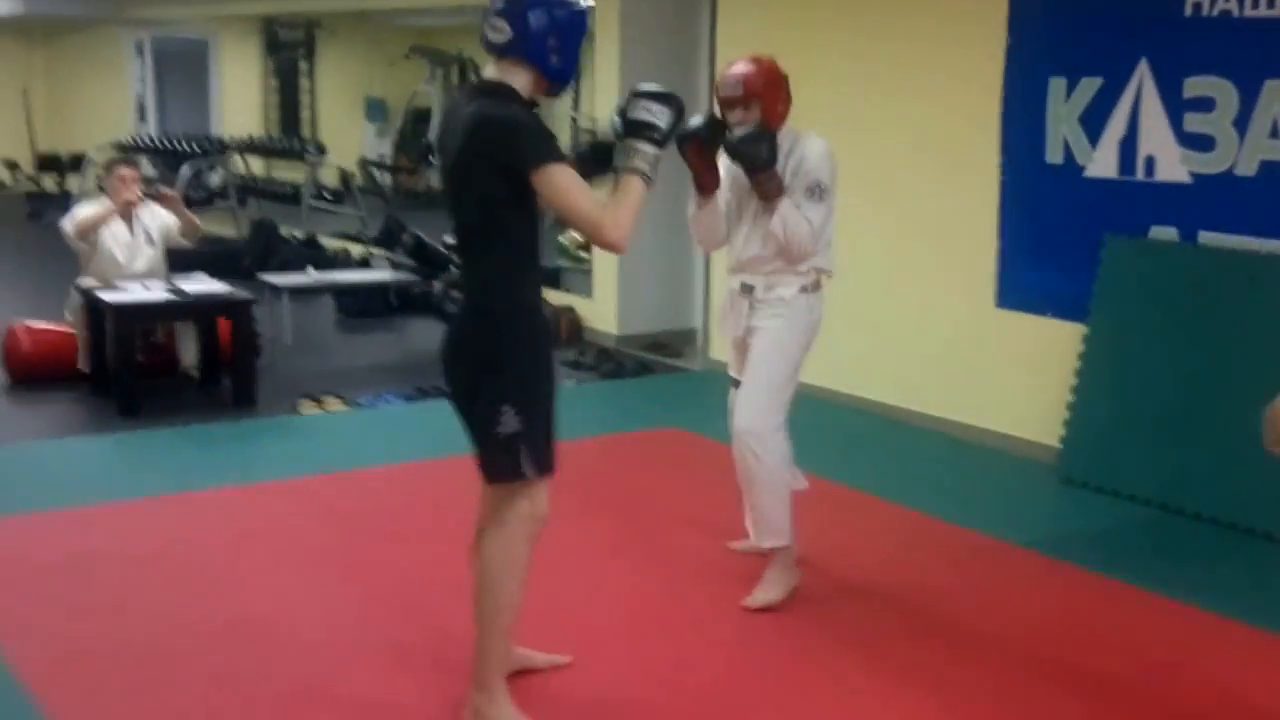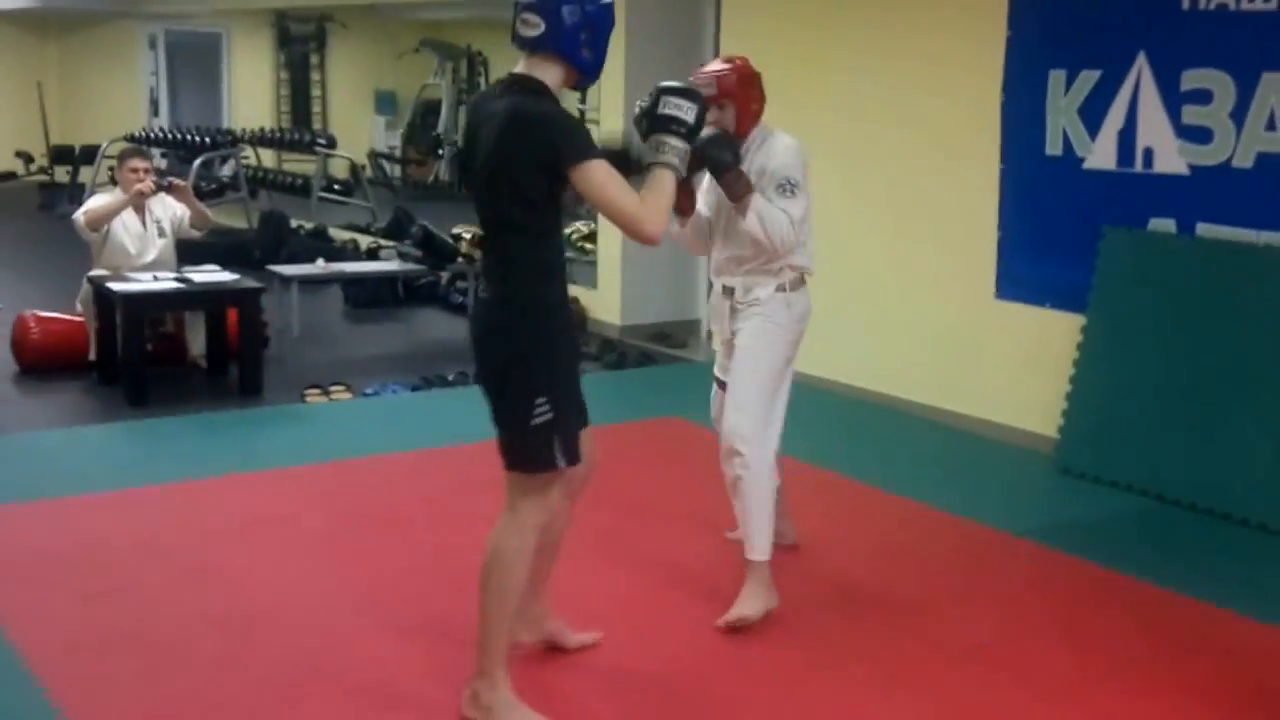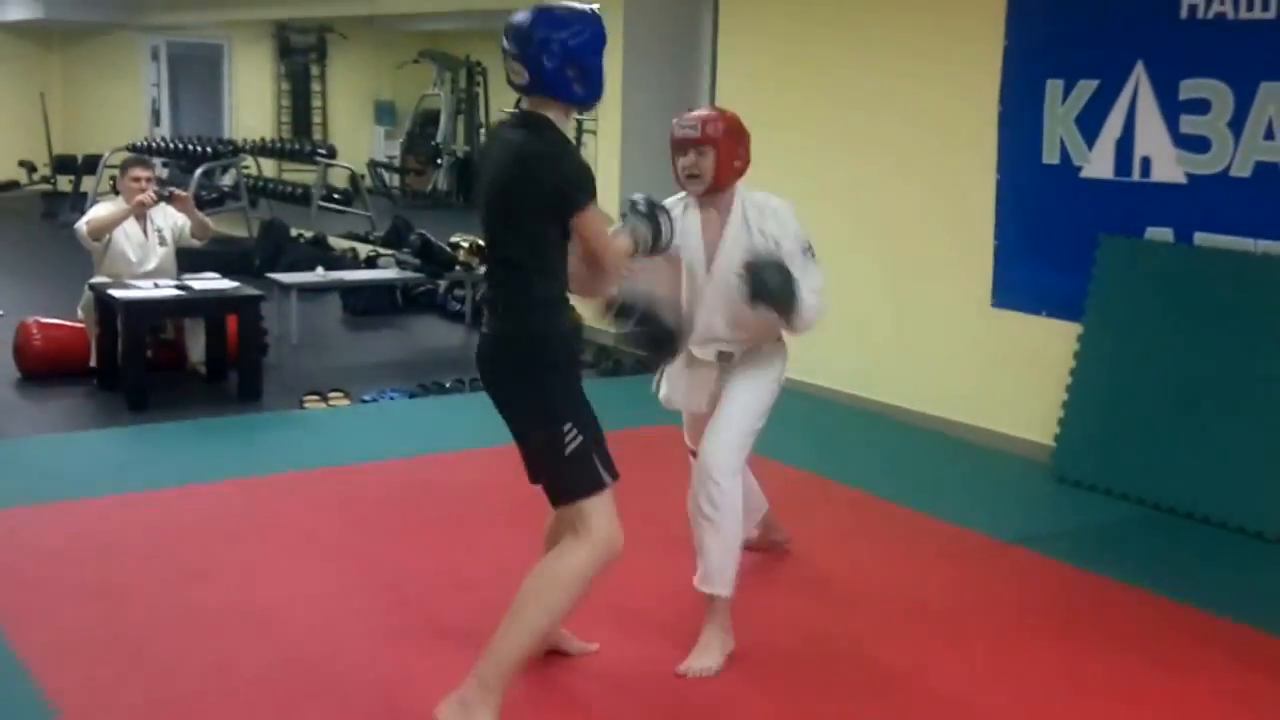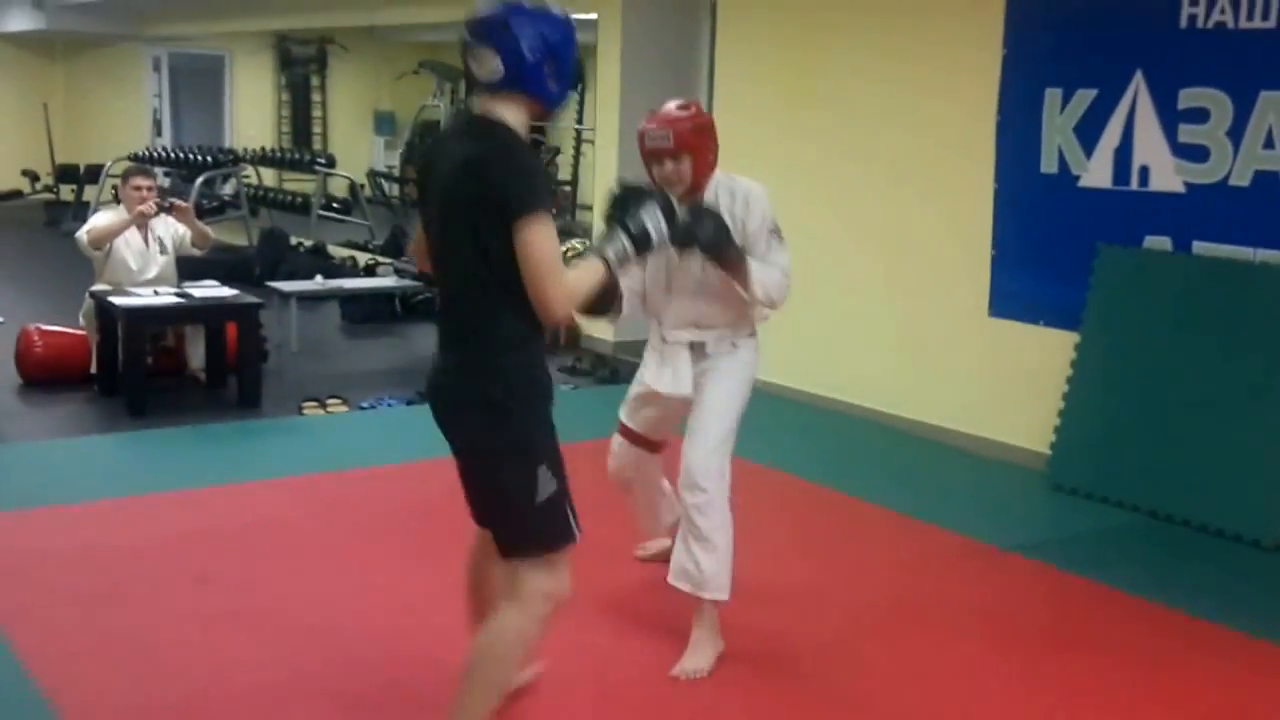
dt=0.3s
person 1, frame 1
left shoulder: (468, 112)
right shoulder: (513, 124)
right elbow: (610, 232)
left wrist: (572, 168)
right wrist: (641, 149)
left hip: (490, 326)
right hip: (503, 334)
left knee: (506, 503)
right knee: (519, 514)
left ankle: (499, 649)
person 1, frame 2
left shoulder: (490, 107)
right shoulder: (546, 121)
right elbow: (648, 225)
left wrist: (593, 163)
right wrist: (669, 143)
left hip: (512, 315)
right hip: (529, 324)
left knee: (566, 474)
right knee: (537, 502)
left ankle: (533, 618)
person 1, frame 3
left shoulder: (507, 141)
right shoulder: (555, 158)
right elbow: (604, 261)
right wrist: (642, 231)
left hip: (514, 342)
right hip: (535, 354)
left knee: (576, 491)
right knee: (596, 537)
left ankle: (538, 625)
person 1, frame 4
left shoulder: (448, 145)
right shoulder: (511, 163)
left elbow: (427, 257)
right elbow: (554, 302)
right wrist: (623, 244)
left hip: (459, 374)
right hip: (502, 385)
left knee: (502, 534)
right knee: (538, 587)
person 2, frame 1
left shoulder: (810, 154)
right shoulder: (734, 156)
left elbow: (803, 241)
right elbow: (710, 237)
left wrist: (767, 179)
right wrist: (705, 174)
left hip: (787, 302)
right hip: (745, 300)
left knee: (755, 427)
right knee: (751, 422)
left ankle: (782, 561)
right ankle: (773, 532)
person 2, frame 2
left shoulder: (780, 150)
right shoulder: (721, 161)
left elbow: (782, 229)
right elbow: (700, 239)
left wrist: (734, 179)
right wrist: (682, 195)
left hip: (773, 300)
right hip: (732, 299)
left knee: (745, 429)
right knee: (731, 419)
left ankle: (759, 580)
right ankle: (773, 521)
person 2, frame 3
left shoulder: (770, 214)
right shoulder: (671, 215)
left elbow: (809, 305)
left wrist: (784, 294)
left hip: (753, 362)
right hip: (695, 362)
left knee: (717, 466)
right knee: (706, 462)
left ankle: (718, 625)
right ankle: (766, 527)
person 2, frame 4
left shoulder: (745, 197)
left elbow: (776, 287)
right elbow: (639, 296)
left wrist: (724, 252)
left hip: (726, 355)
right hip: (666, 354)
left knee: (701, 471)
right knee: (628, 462)
left ankle: (709, 625)
right ankle: (672, 534)
person 3, frame 1
left shoulder: (154, 211)
right shoulder: (91, 211)
left elbow: (193, 235)
right elbow: (74, 233)
left wrist: (179, 210)
right wrist: (117, 208)
right knee: (83, 297)
left ankle: (192, 365)
person 3, frame 2
left shoulder: (165, 203)
right shoulder: (104, 202)
left elbow: (203, 226)
right elbow: (85, 223)
left wrist: (189, 201)
right wrist: (129, 199)
right knee: (94, 292)
left ankle: (201, 354)
person 3, frame 3
left shoulder: (167, 213)
right shoulder: (105, 210)
left elbow: (204, 235)
right elbow: (88, 233)
left wrist: (190, 211)
right wrist: (131, 210)
right knee: (96, 300)
left ankle: (200, 361)
person 3, frame 4
left shoulder: (167, 222)
right shoulder: (107, 218)
left elbow: (205, 243)
right elbow: (89, 241)
left wrist: (190, 221)
right wrist: (132, 220)
right knee: (96, 307)
left ankle: (200, 367)
